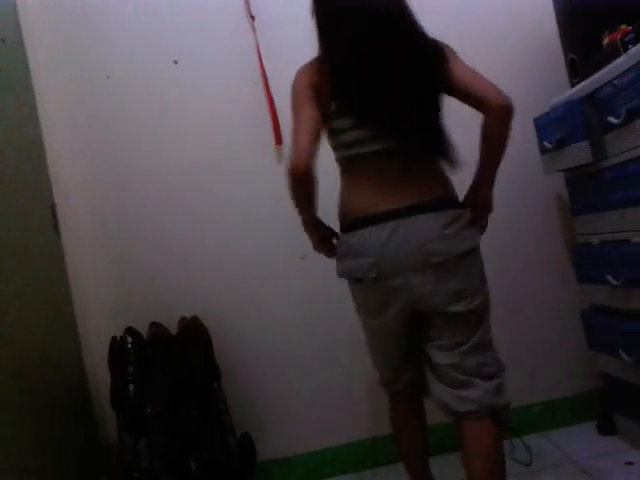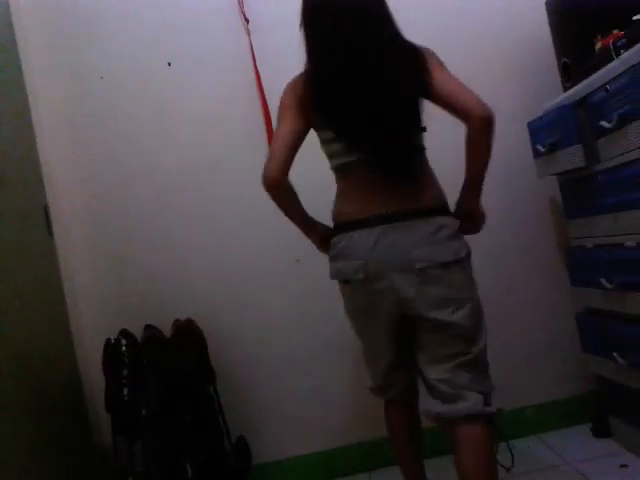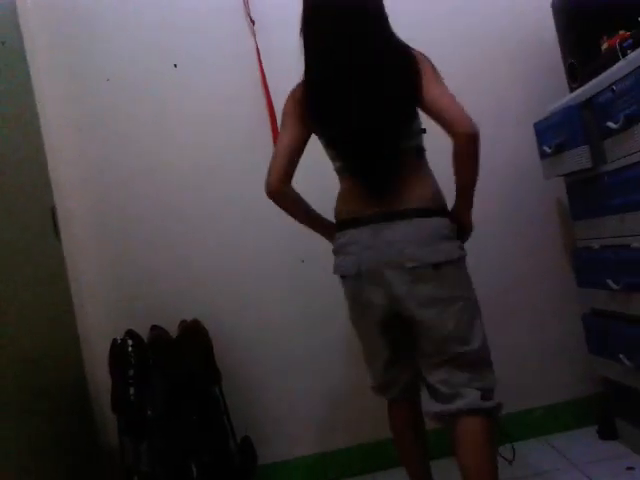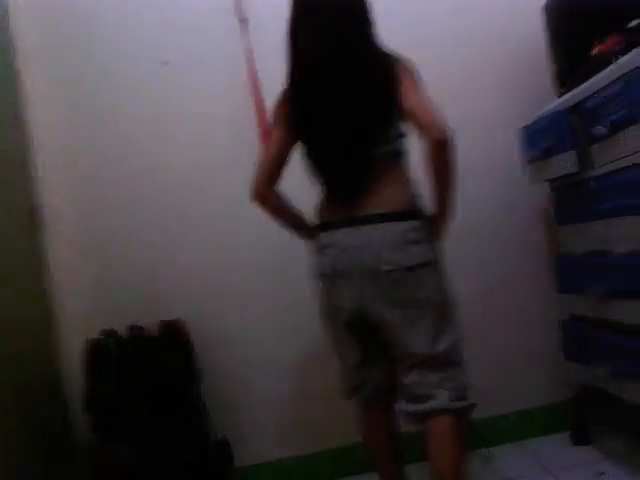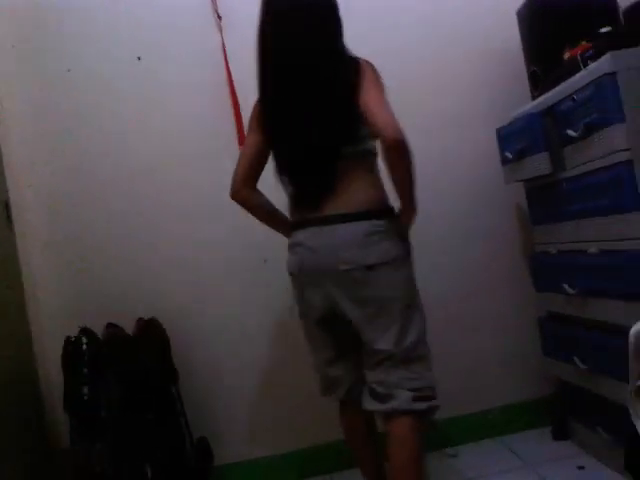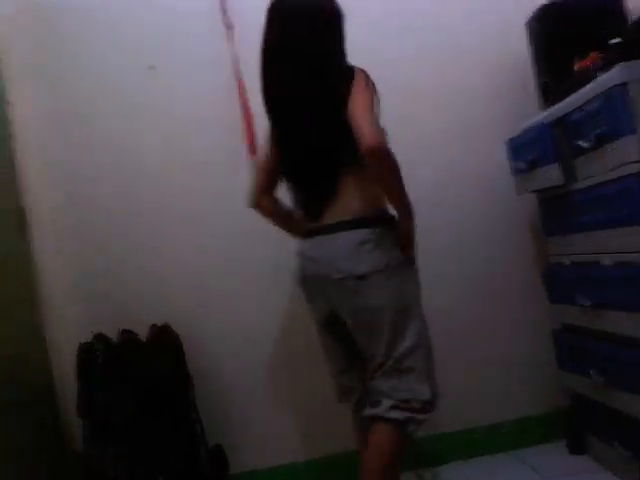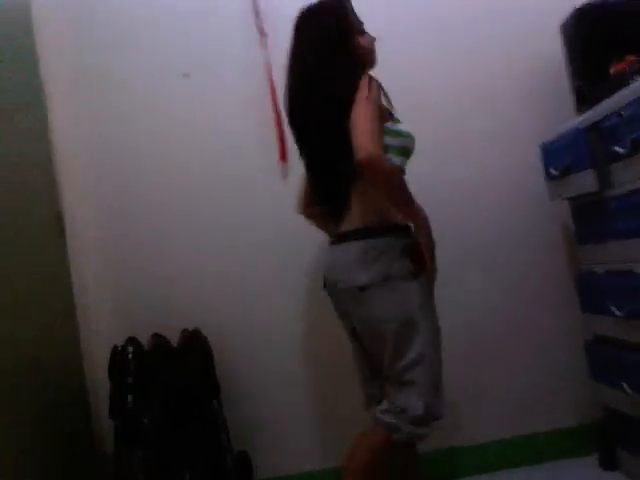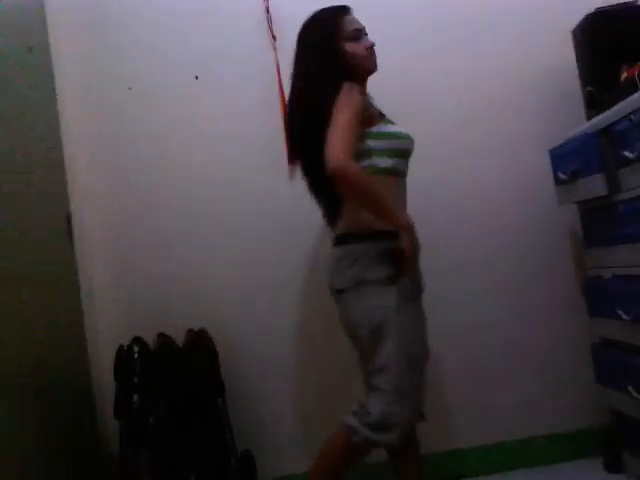
dt=0.1s
person 1, frame 1
left shoulder: (315, 75)
right shoulder: (424, 50)
left elbow: (301, 165)
right elbow: (498, 106)
left wrist: (313, 225)
right wrist: (482, 192)
left hip: (368, 245)
right hip: (441, 229)
left knee: (401, 385)
right knee: (473, 387)
person 1, frame 2
left shoulder: (305, 88)
right shoulder: (412, 59)
left elbow: (274, 178)
right elbow: (480, 116)
left wrist: (318, 232)
right wrist: (469, 199)
left hip: (358, 250)
right hip: (427, 236)
left knee: (395, 386)
right knee: (465, 390)
person 1, frame 3
left shoulder: (307, 94)
right shoulder: (407, 63)
left elbow: (276, 184)
right elbow: (464, 130)
left wrist: (328, 229)
right wrist: (464, 207)
left hip: (358, 248)
right hip: (424, 236)
left knee: (397, 385)
right knee: (464, 387)
person 1, frame 4
left shoulder: (294, 97)
right shoulder: (389, 68)
left elbow: (263, 188)
right elbow: (436, 135)
right wrist: (441, 208)
left hip: (335, 252)
right hip: (397, 240)
left knee: (371, 388)
right knee: (436, 386)
person 1, frame 5
left shoulder: (269, 99)
right shoulder: (355, 72)
left elbow: (240, 188)
right elbow: (392, 137)
right wrist: (407, 207)
left hip: (307, 250)
right hip: (365, 240)
left knee: (346, 385)
right knee: (402, 384)
person 1, frame 6
left shoulder: (287, 106)
right shoulder: (350, 78)
left elbow: (261, 197)
right elbow: (370, 144)
right wrist: (404, 209)
left hip: (317, 257)
right hip: (367, 248)
left knee: (366, 392)
right knee: (406, 390)
person 1, frame 7
left shoulder: (315, 108)
right shoulder: (362, 87)
left elbow: (310, 203)
right elbow: (368, 155)
right wrist: (418, 218)
left hip: (345, 261)
right hip: (382, 257)
left knee: (393, 397)
right knee: (412, 403)
person 1, frame 8
left shoulder: (357, 104)
right shoulder: (349, 95)
left elbow: (338, 201)
right elbow: (338, 164)
left wrist: (394, 221)
right wrist: (400, 219)
left hip: (382, 261)
right hip: (372, 263)
left knee: (399, 399)
right knee: (389, 407)
